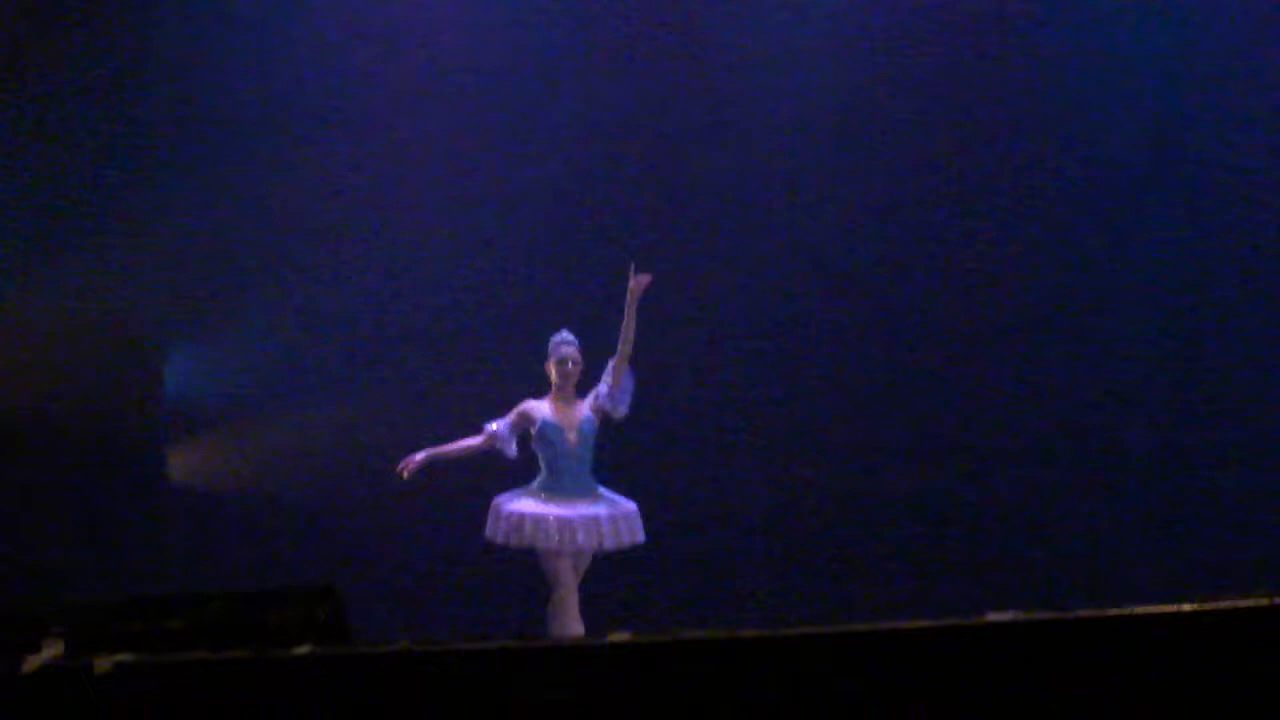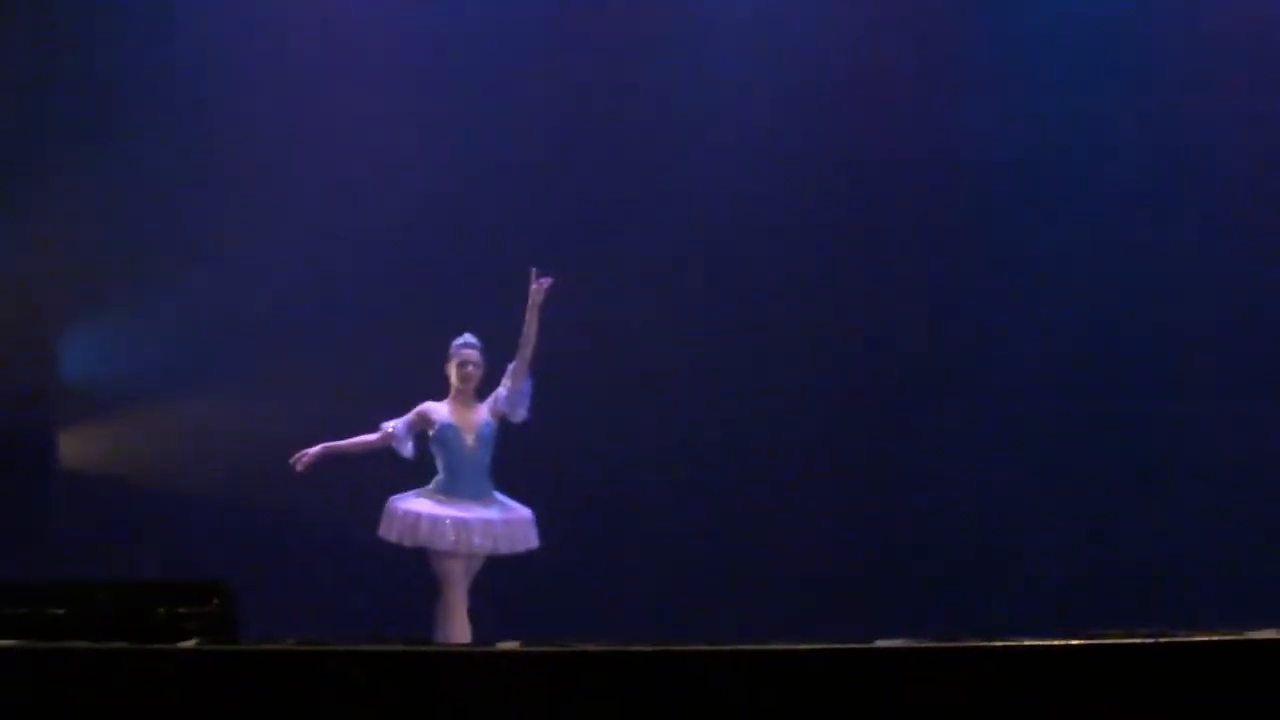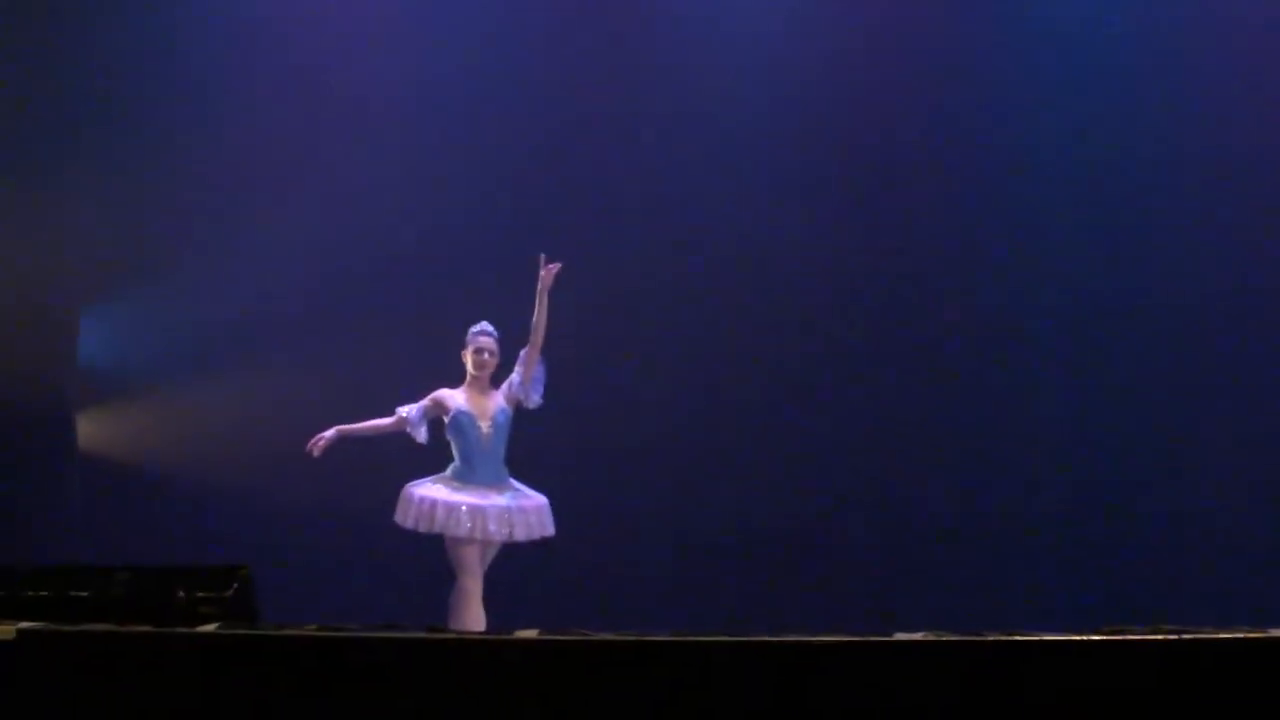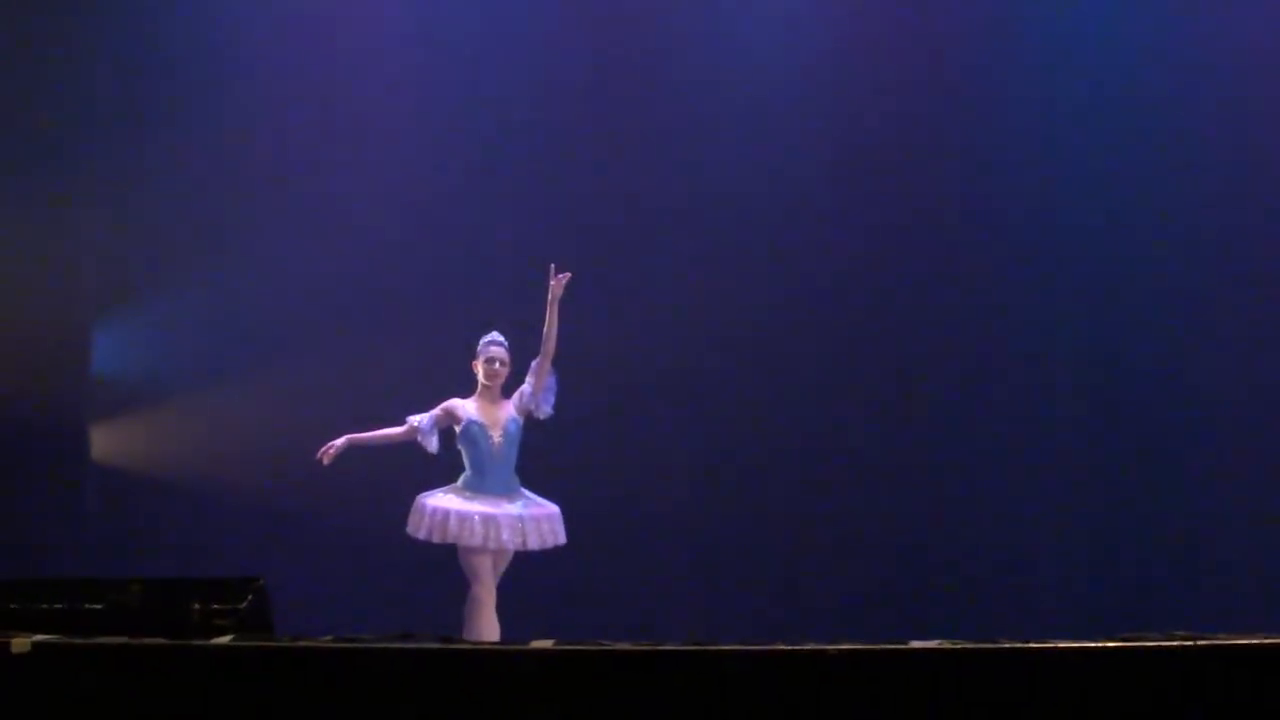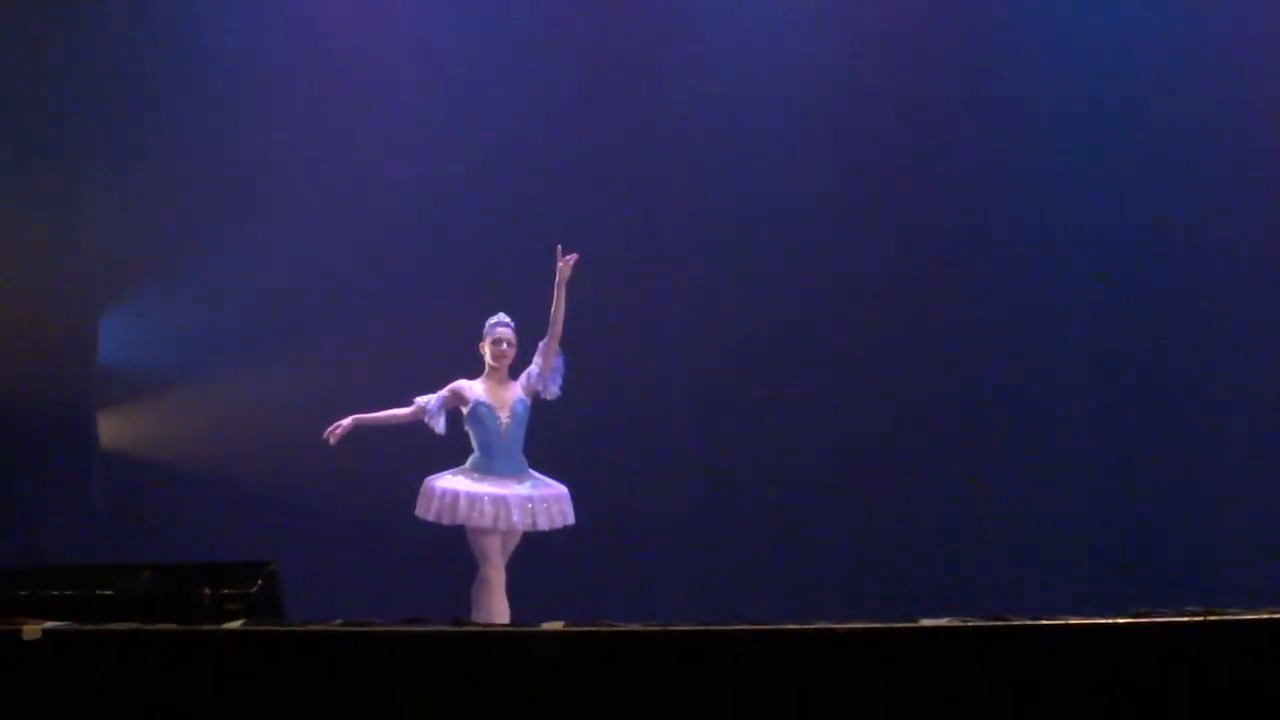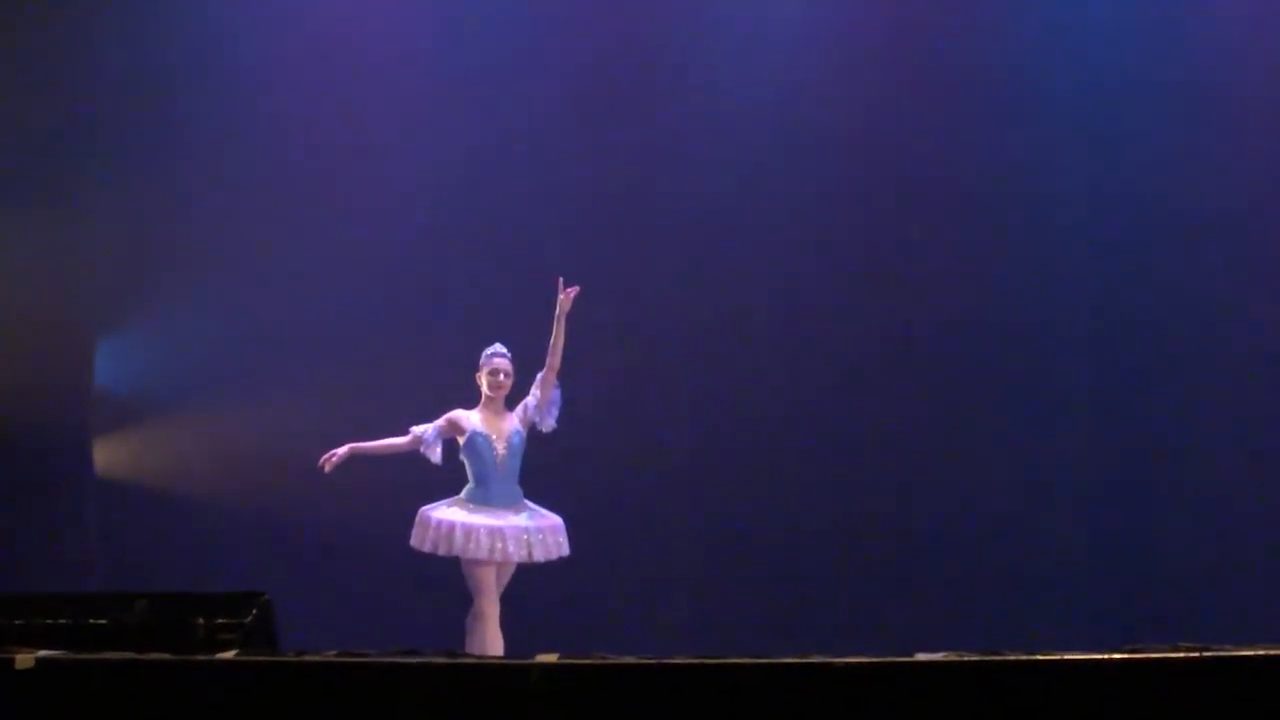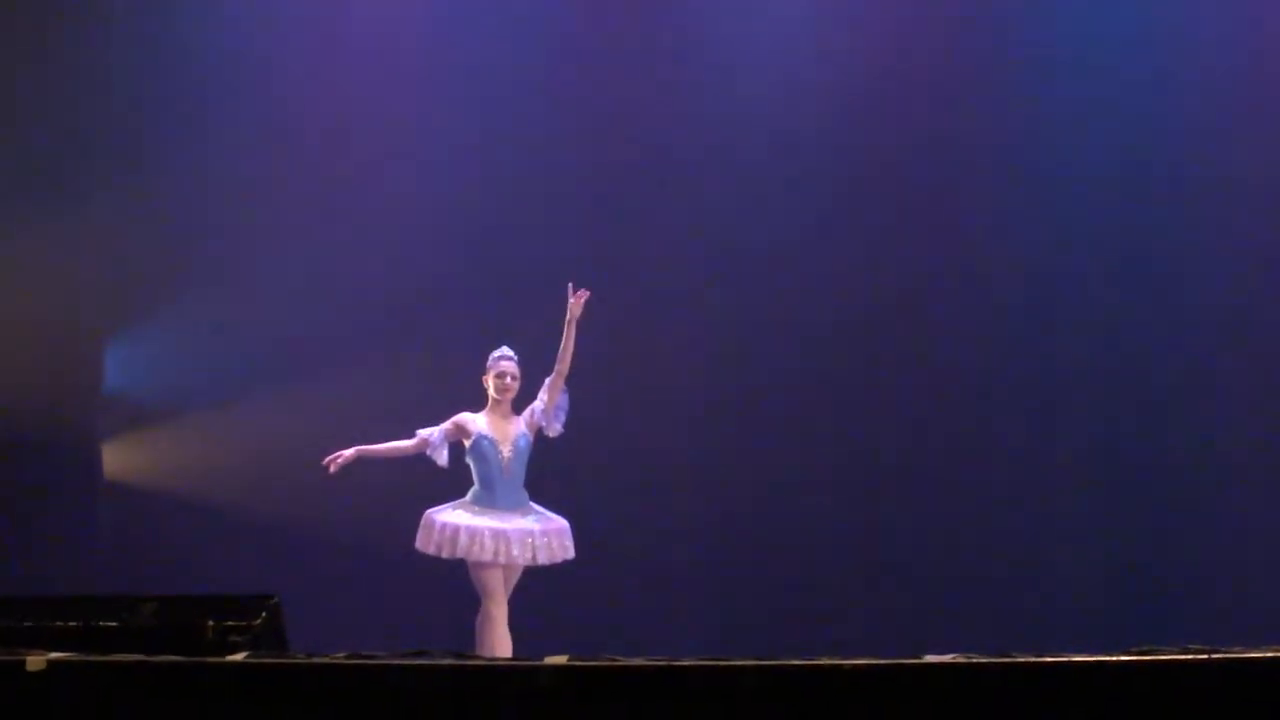
dt=0.5s
person 1, frame 1
left shoulder: (592, 406)
right shoulder: (531, 411)
left elbow: (622, 357)
right elbow: (482, 441)
left wrist: (632, 301)
right wrist: (428, 454)
left hip: (586, 507)
right hip: (547, 507)
left knee: (567, 591)
right knee: (565, 591)
person 1, frame 2
left shoulder: (492, 409)
right shoulder: (430, 412)
left elbow: (523, 360)
right elbow: (378, 438)
left wrist: (534, 305)
right wrist: (324, 448)
left hip: (482, 510)
right hip: (443, 508)
left knee: (457, 593)
right knee: (454, 594)
person 1, frame 3
left shoulder: (507, 396)
right shoulder: (446, 399)
left elbow: (535, 346)
right elbow: (393, 422)
left wrist: (542, 291)
right wrist: (339, 431)
left hip: (498, 497)
right hip: (459, 495)
left knee: (470, 581)
right knee: (470, 582)
person 1, frame 4
left shoulder: (518, 406)
right shoulder: (457, 409)
left elbow: (546, 355)
right elbow: (404, 431)
left wrist: (553, 301)
right wrist: (350, 439)
left hip: (509, 507)
right hip: (471, 505)
left knee: (483, 591)
right knee: (483, 592)
person 1, frame 5
left shoulder: (525, 387)
right shoulder: (464, 390)
left elbow: (553, 337)
right elbow: (411, 412)
left wrist: (560, 283)
right wrist: (357, 419)
left hip: (518, 487)
right hip: (480, 485)
left knee: (492, 572)
right knee: (493, 573)
left ankle: (481, 622)
person 1, frame 6
left shoulder: (521, 417)
right shoulder: (461, 419)
left elbow: (551, 369)
right elbow: (407, 441)
left wrist: (561, 316)
right wrist: (352, 448)
left hip: (512, 519)
right hip: (474, 517)
left knee: (485, 604)
right knee: (487, 605)
left ankle: (475, 657)
person 1, frame 7
left shoulder: (528, 422)
right shoulder: (467, 422)
left elbow: (559, 374)
right elbow: (413, 444)
left wrist: (571, 321)
right wrist: (358, 451)
left hip: (518, 522)
right hip: (480, 519)
left knee: (494, 606)
right knee: (495, 607)
left ankle: (484, 661)
